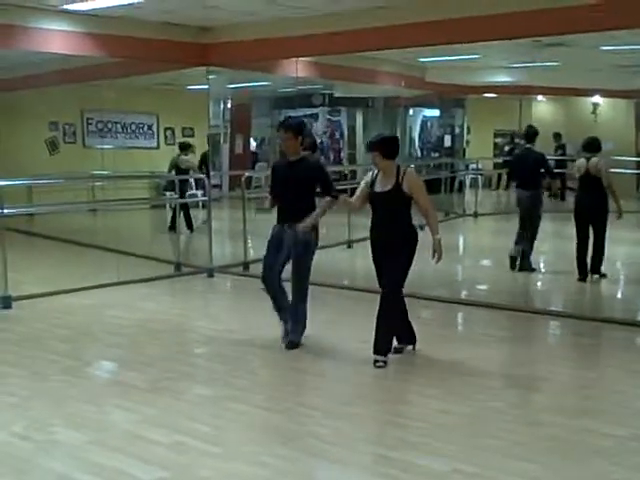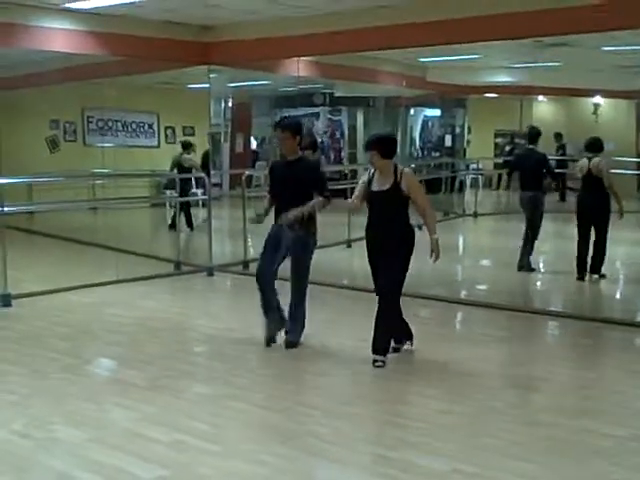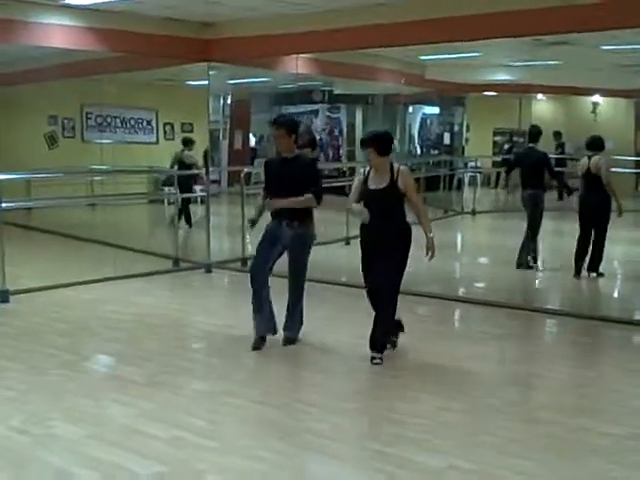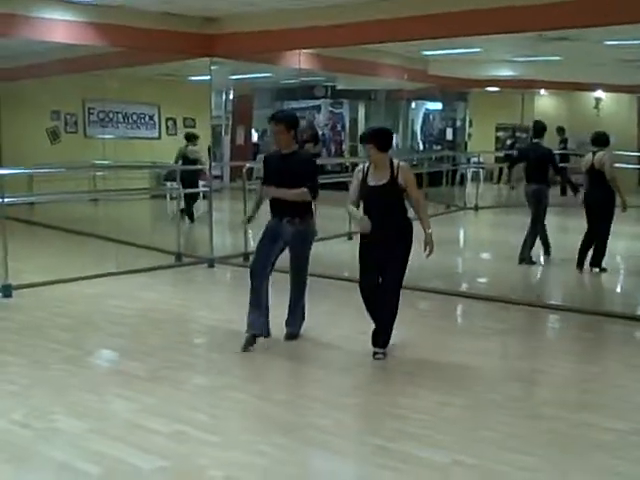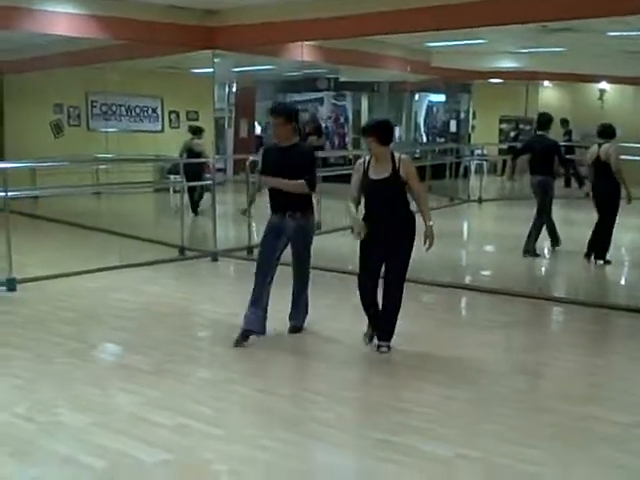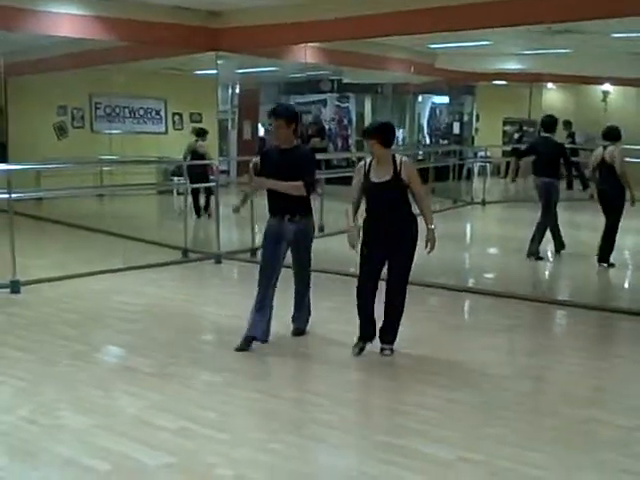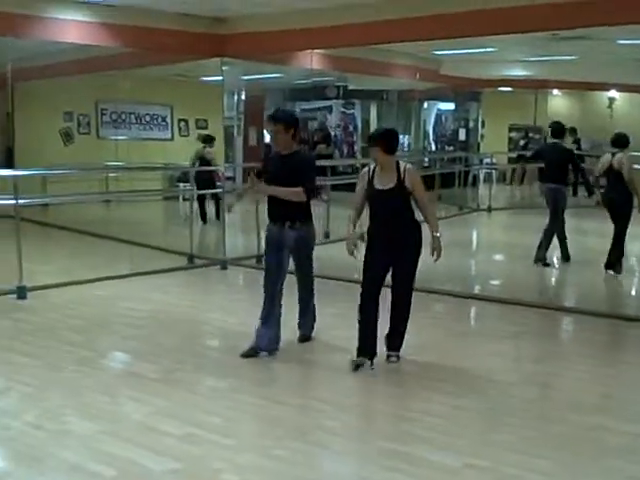
dt=0.1s
person 1, frame 1
left shoulder: (313, 167)
right shoulder: (277, 167)
left elbow: (331, 197)
left wrist: (312, 219)
right wrist: (267, 205)
left hip: (304, 231)
right hip: (281, 228)
left knee: (299, 282)
right knee: (269, 275)
left ankle: (295, 332)
right ankle: (288, 317)
person 1, frame 2
left shoulder: (310, 167)
right shoulder: (275, 167)
left elbow: (323, 198)
left wrist: (298, 211)
right wrist: (263, 212)
left hip: (303, 231)
right hip: (279, 228)
left knee: (299, 282)
right knee: (263, 274)
left ankle: (294, 332)
right ankle: (275, 321)
person 1, frame 3
left shoulder: (307, 164)
right shoulder: (270, 164)
left elbow: (315, 198)
left wrist: (283, 202)
right wrist: (258, 214)
left hip: (300, 228)
right hip: (276, 225)
left knee: (296, 280)
right knee: (257, 272)
left ankle: (292, 329)
right ankle: (264, 326)
person 1, frame 4
left shoulder: (306, 160)
right shoulder: (269, 159)
left elbow: (310, 193)
left wrist: (277, 192)
right wrist: (253, 211)
left hip: (301, 225)
right hip: (276, 223)
left knee: (298, 276)
right knee: (258, 271)
left ankle: (294, 324)
right ankle: (256, 327)
person 1, frame 5
left shoulder: (305, 153)
right shoulder: (269, 152)
left elbow: (308, 186)
left wrist: (273, 182)
right wrist: (250, 201)
left hip: (302, 219)
right hip: (277, 218)
left knee: (301, 271)
right knee: (263, 271)
left ankle: (298, 318)
right ankle: (253, 325)
person 1, frame 6
left shoulder: (305, 155)
right shoulder: (268, 154)
left elbow: (305, 188)
right elbow: (257, 179)
left wrist: (269, 183)
left hip: (301, 223)
right hip: (275, 222)
left knee: (302, 274)
right knee: (267, 276)
left ankle: (300, 320)
right ankle: (256, 331)
person 1, frame 7
left shoulder: (305, 161)
right shoulder: (270, 160)
left elbow: (305, 194)
right elbow: (255, 181)
left wrist: (268, 188)
left hip: (301, 229)
right hip: (275, 229)
left knee: (305, 280)
right knee: (272, 284)
left ankle: (306, 326)
right ankle: (266, 340)
person 2, frame 1
left shoulder: (408, 177)
right shoulder: (371, 177)
left elbow: (427, 209)
right elbow: (356, 204)
left wrist: (436, 238)
right wrist: (348, 201)
left hip: (402, 241)
right hip: (379, 241)
left knee: (390, 293)
right knee: (391, 292)
left ankle: (381, 350)
right ankle: (406, 338)
person 2, frame 2
left shoulder: (405, 176)
right shoulder: (368, 177)
left elbow: (424, 209)
right elbow: (356, 203)
left wrist: (434, 238)
right wrist: (352, 204)
left hip: (399, 241)
right hip: (374, 241)
left knee: (388, 293)
right knee: (383, 291)
left ankle: (380, 349)
right ankle: (403, 335)
person 2, frame 3
left shoulder: (401, 174)
right shoulder: (362, 175)
left elbow: (418, 207)
right elbow: (351, 203)
left wrist: (429, 235)
right wrist: (355, 207)
left hip: (396, 240)
right hip: (369, 239)
left knee: (387, 292)
right knee: (372, 290)
left ankle: (378, 347)
right ankle: (393, 328)
person 2, frame 4
left shoulder: (401, 170)
right shoulder: (361, 171)
left elbow: (417, 203)
right elbow: (351, 204)
left wrist: (427, 231)
right wrist: (356, 215)
left hip: (398, 235)
right hip: (370, 236)
left knee: (390, 288)
right knee: (367, 286)
left ankle: (381, 341)
right ankle: (383, 326)
person 2, frame 5
left shoulder: (403, 163)
right shoulder: (362, 165)
left elbow: (419, 195)
right elbow: (353, 198)
left wrist: (428, 224)
right wrist: (355, 218)
left hip: (401, 229)
right hip: (372, 230)
left knee: (393, 283)
right knee: (365, 281)
left ankle: (384, 335)
right ankle: (374, 322)
person 2, frame 6
left shoulder: (404, 166)
right shoulder: (363, 168)
left elbow: (421, 198)
right elbow: (354, 201)
left wrist: (430, 228)
right wrist: (352, 224)
left hip: (403, 232)
right hip: (373, 233)
left knee: (396, 286)
right knee: (365, 284)
left ankle: (387, 338)
right ankle: (365, 334)
person 2, frame 7
left shoulder: (408, 173)
right shoulder: (366, 174)
left elbow: (425, 205)
right elbow: (357, 207)
left wrist: (436, 235)
right wrist: (352, 231)
left hip: (407, 239)
right hip: (377, 240)
left knee: (401, 293)
right knee: (368, 293)
left ankle: (394, 346)
right ankle: (366, 351)
person 3, frame 1
left shoulder: (517, 156)
right shoulder: (539, 156)
left elbow: (511, 176)
right elbow: (551, 175)
right wrist: (554, 189)
left hip: (520, 193)
right hip: (533, 194)
left knee: (523, 226)
right knee: (531, 229)
left ankle: (515, 251)
right ankle: (524, 263)
person 3, frame 2
left shoulder: (519, 156)
right shoulder: (541, 157)
left elbow: (509, 175)
right elbow: (552, 175)
left hip: (523, 193)
right hip: (536, 195)
left knee: (529, 227)
right knee: (533, 230)
left ankle: (524, 260)
right ankle: (523, 263)
person 3, frame 3
left shoulder: (520, 155)
right shoulder: (542, 156)
left elbow: (508, 171)
right elbow: (553, 175)
right wrist: (567, 189)
left hip: (524, 192)
right hip: (536, 193)
left knee: (532, 224)
right knee: (532, 227)
left ankle: (532, 254)
right ankle: (522, 261)
person 3, frame 4
left shoulder: (524, 150)
right shoulder: (547, 152)
right elbow: (558, 171)
right wrist: (573, 186)
left hip: (528, 187)
right hip: (540, 188)
left knee: (538, 219)
right knee: (536, 222)
left ankle: (546, 249)
right ankle: (525, 256)
person 3, frame 5
left shoulder: (530, 141)
right shoulder: (552, 144)
left elbow: (515, 156)
right elbow: (562, 162)
left hip: (535, 179)
right hip: (546, 180)
left knee: (545, 210)
right knee: (541, 214)
left ankle: (555, 240)
right ankle: (529, 248)
person 3, frame 6
left shoulder: (536, 143)
right shoulder: (558, 146)
left elbow: (519, 156)
right elbow: (568, 165)
left hip: (539, 180)
right hip: (551, 182)
left knee: (551, 213)
right knee: (546, 216)
left ankle: (559, 244)
right ankle: (533, 250)
person 3, frame 7
left shoulder: (544, 149)
right shoulder: (567, 152)
left elbow: (529, 160)
right elbow: (577, 171)
left hip: (546, 186)
right hip: (559, 188)
left knee: (558, 220)
right knee: (554, 222)
left ankle: (565, 254)
right ankle: (540, 255)
person 4, frame 1
left shoulder: (578, 164)
right shoulder: (599, 163)
right elbow: (608, 185)
right wrist: (618, 204)
left hip: (581, 202)
right hip: (598, 203)
left knee: (582, 238)
right knee: (599, 237)
left ankle: (582, 273)
right ankle: (595, 270)
person 4, frame 2
left shoulder: (580, 164)
right shoulder: (601, 162)
right elbow: (609, 185)
right wrist: (619, 204)
left hip: (583, 202)
right hip: (600, 203)
left knee: (583, 238)
right knee: (600, 237)
left ankle: (581, 272)
right ankle: (595, 270)
person 4, frame 3
left shoulder: (582, 162)
right shoulder: (601, 160)
right elbow: (607, 183)
right wrist: (618, 202)
left hip: (585, 201)
right hip: (600, 202)
left knee: (584, 235)
right knee: (599, 235)
left ankle: (578, 269)
right ankle: (593, 269)
person 4, frame 4
left shoulder: (586, 158)
right shoulder: (605, 156)
right elbow: (611, 179)
right wrist: (622, 197)
left hip: (589, 196)
right hip: (604, 197)
left knee: (591, 229)
right knee: (603, 231)
left ankle: (580, 261)
right ankle: (596, 264)
person 4, frame 5
left shoulder: (592, 149)
right shoulder: (611, 148)
right elbow: (616, 170)
right wrist: (627, 189)
left hip: (596, 188)
right hip: (610, 189)
left knee: (602, 220)
right knee: (608, 222)
left ankle: (590, 250)
right ankle: (600, 256)
person 4, frame 6
left shoulder: (597, 151)
right shoulder: (616, 150)
left elbow: (592, 172)
right elbow: (621, 173)
right wrist: (631, 191)
left hip: (601, 190)
right hip: (615, 191)
left knee: (609, 222)
right knee: (612, 224)
left ankle: (602, 253)
right ankle: (604, 259)
person 4, frame 7
left shoulder: (605, 158)
right shoulder: (625, 157)
left elbow: (596, 176)
left wrist: (601, 194)
left hip: (608, 196)
right hip: (622, 198)
left knee: (619, 229)
right knee: (620, 231)
left ankle: (617, 261)
right ankle: (611, 265)
